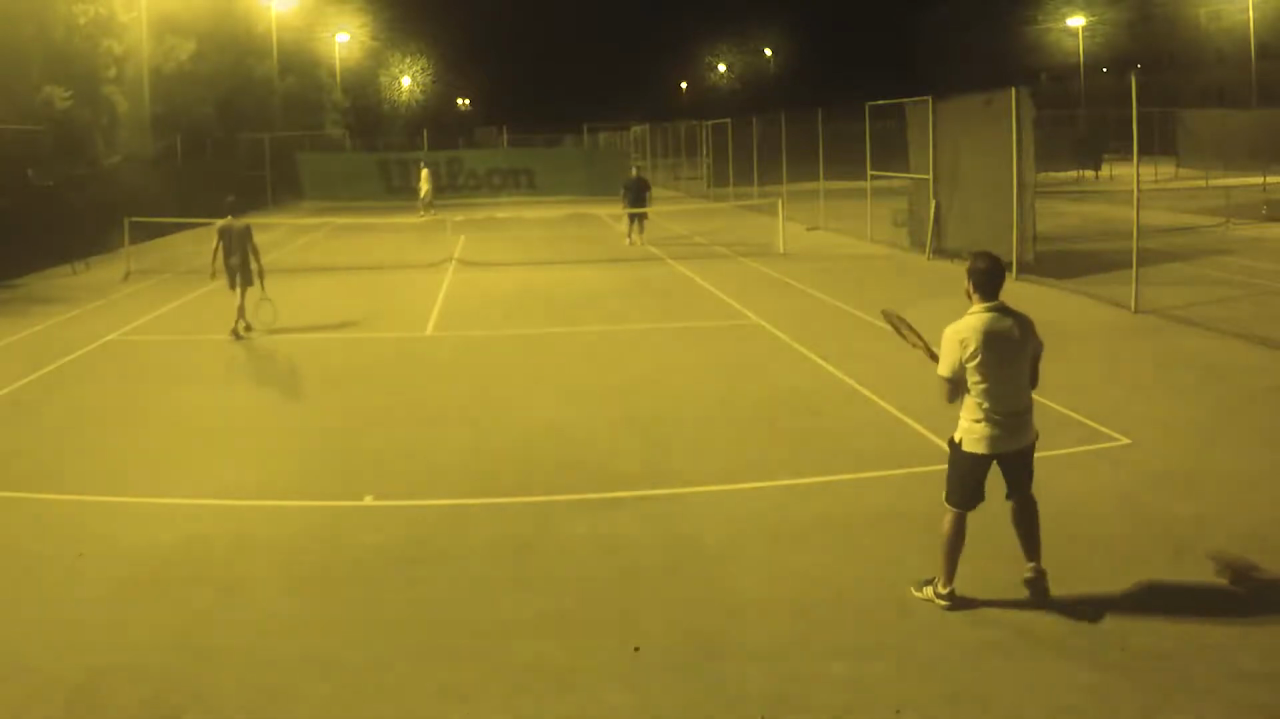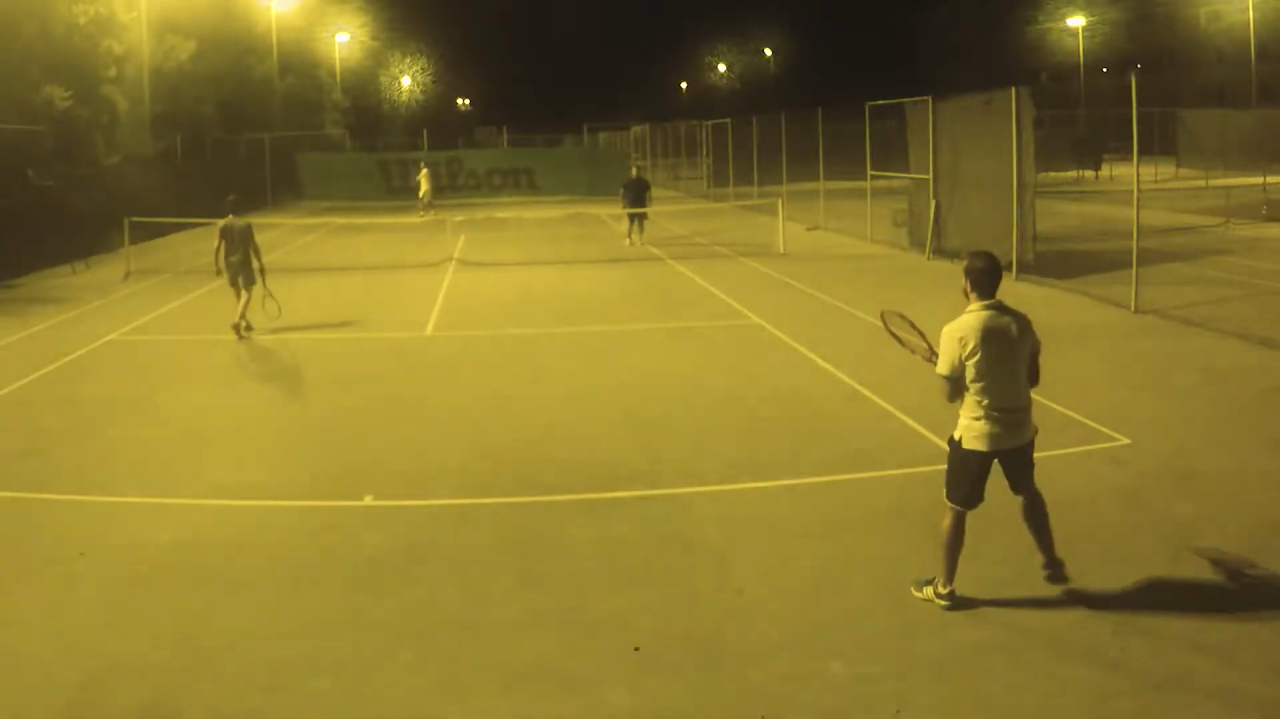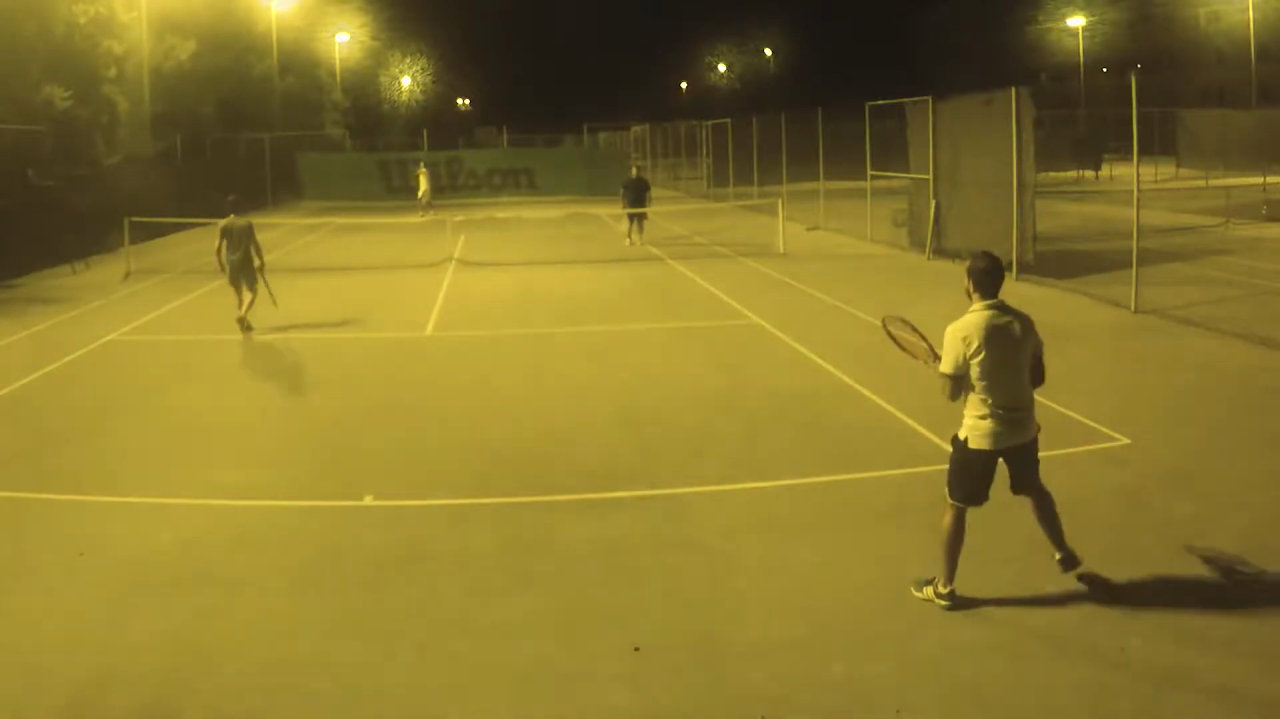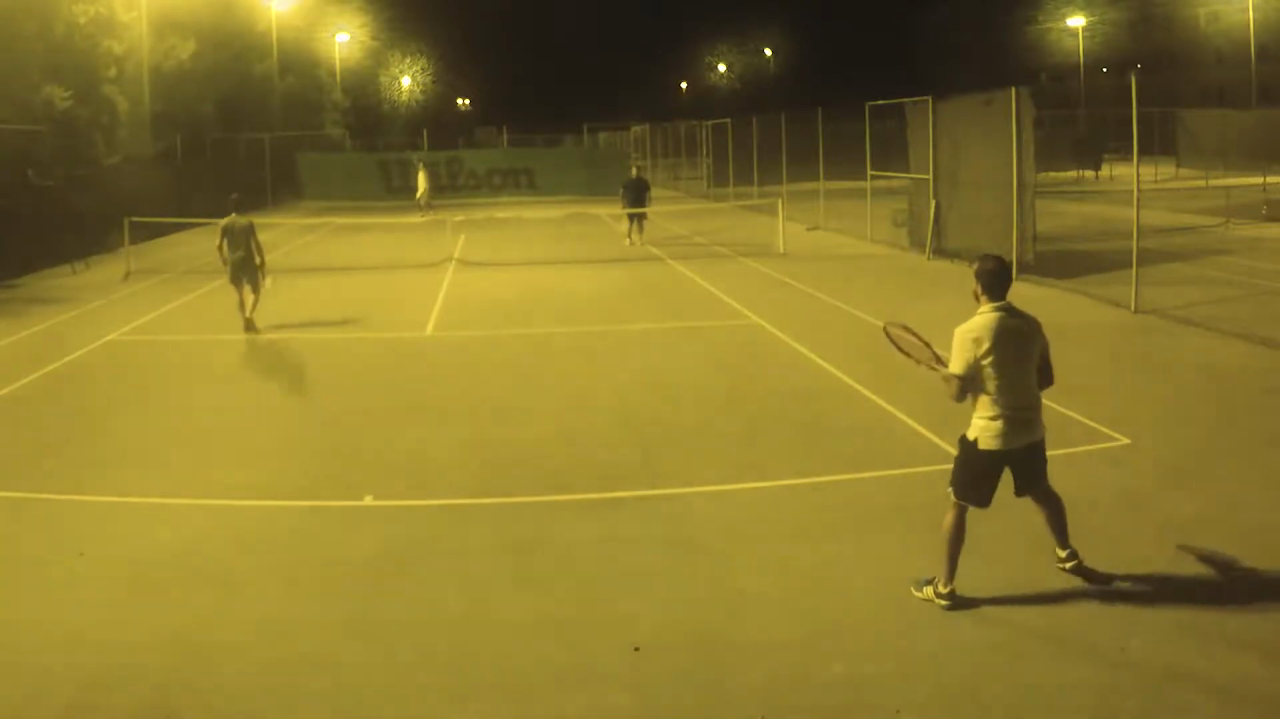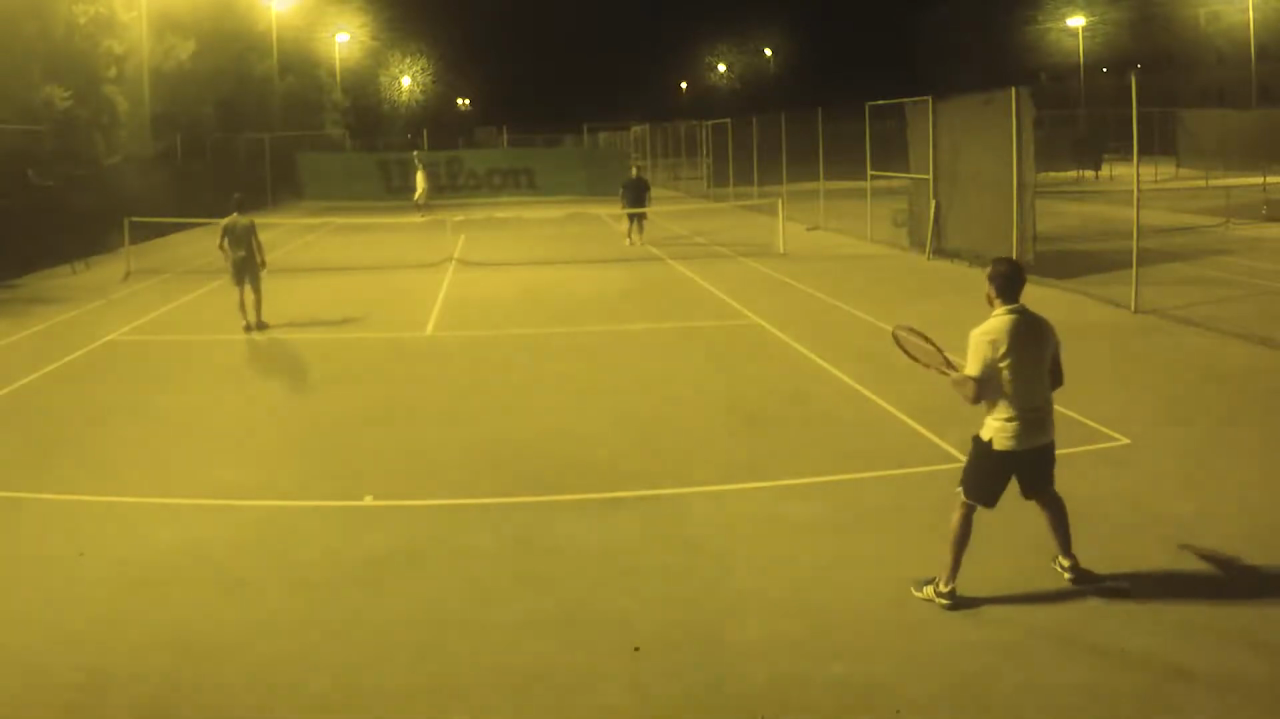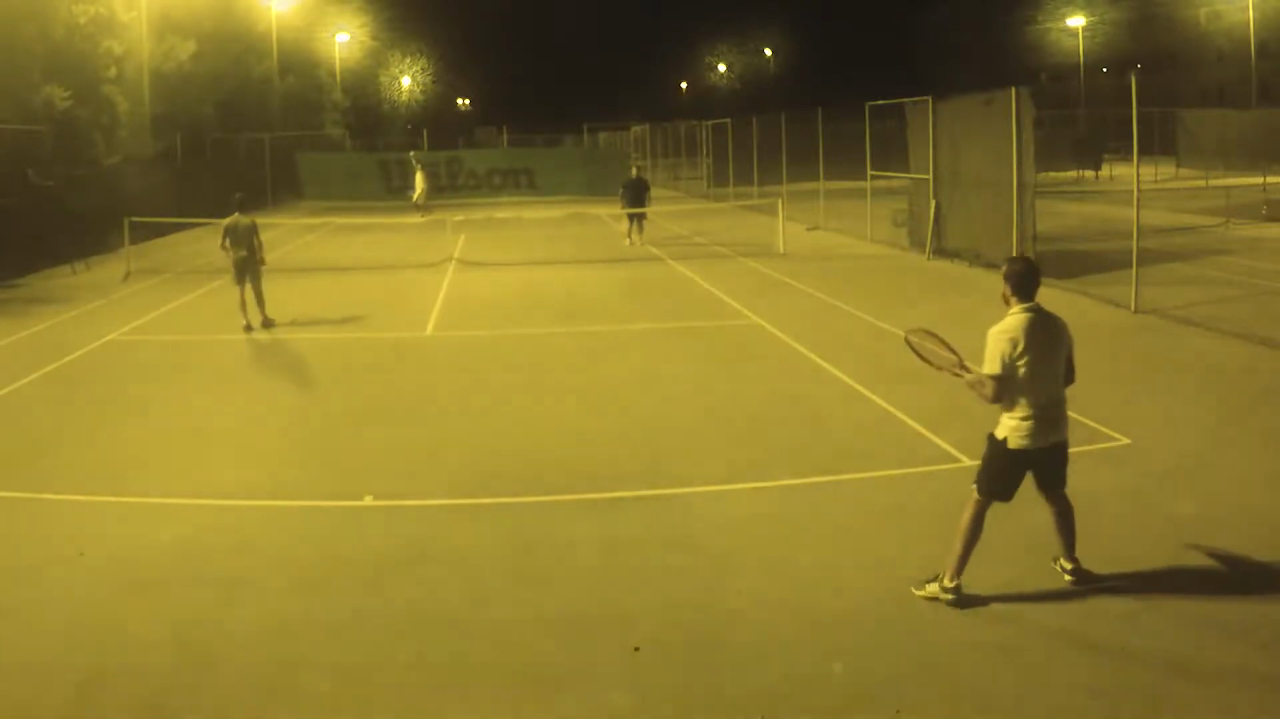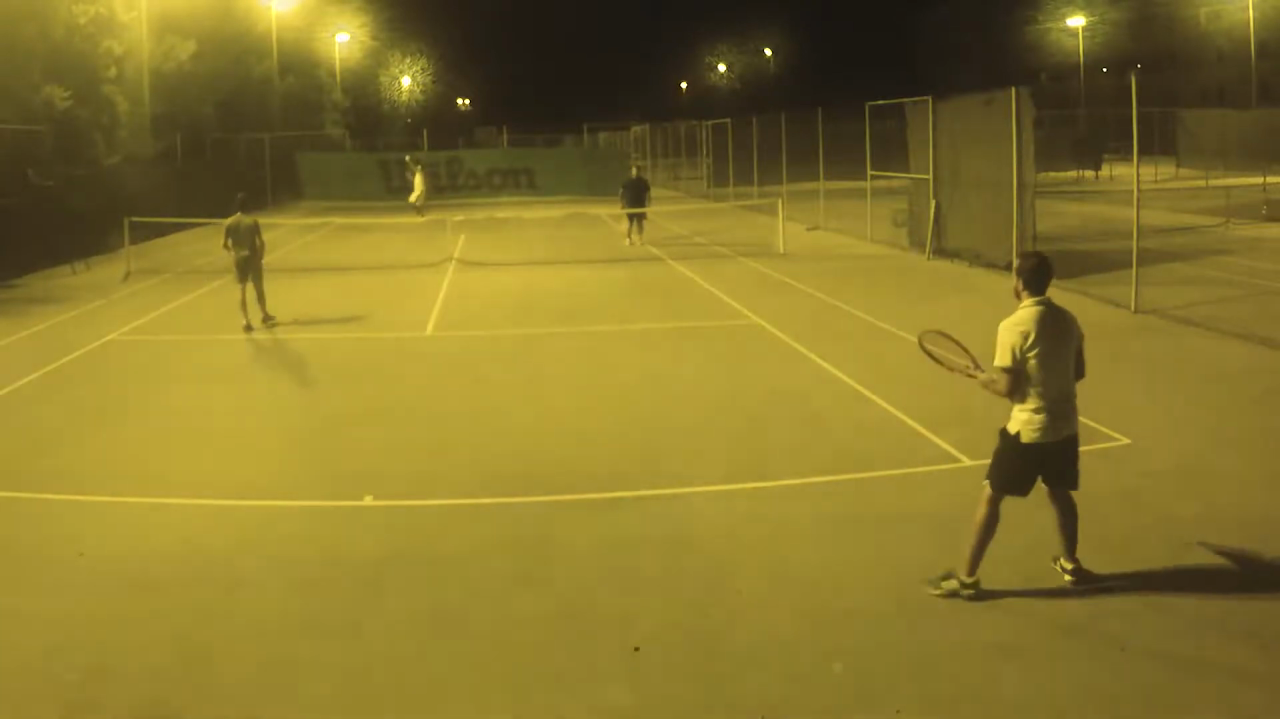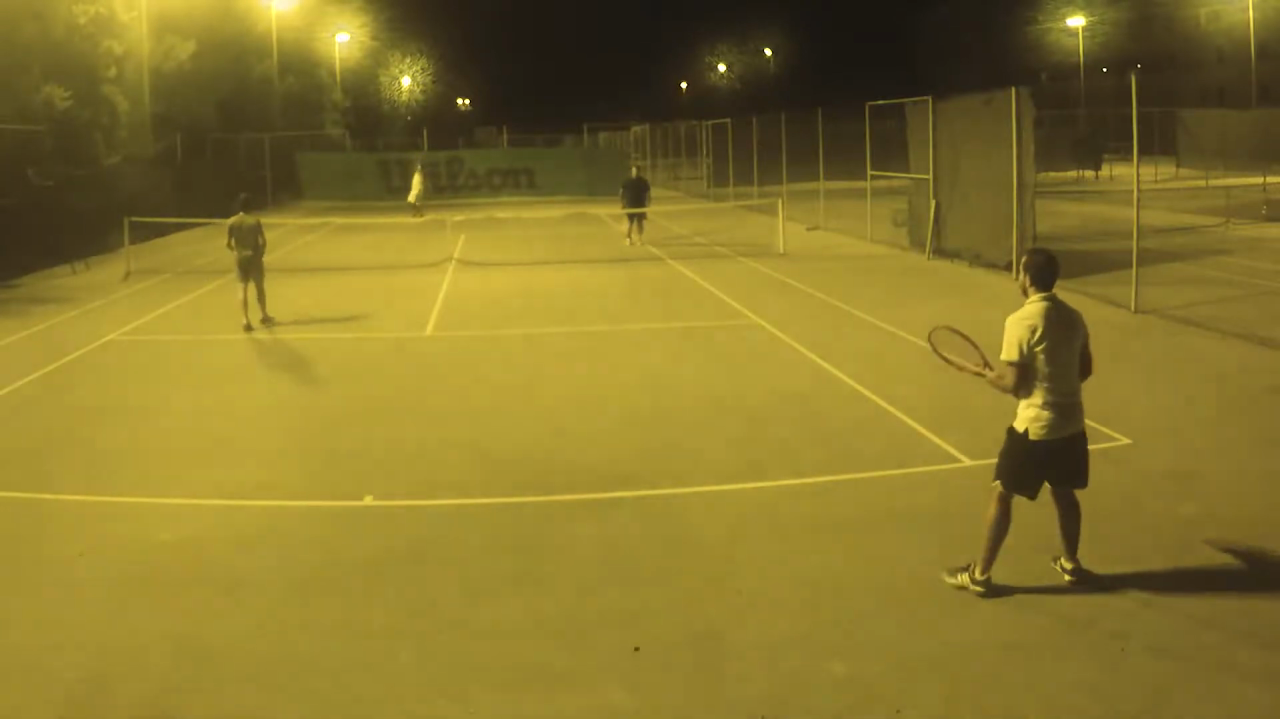
dt=0.1s
person 1, frame 1
left shoulder: (958, 333)
right shoulder: (1023, 325)
left elbow: (950, 396)
right elbow: (1031, 381)
left wrist: (955, 376)
left hip: (975, 438)
right hip: (1019, 433)
left knee: (956, 511)
right knee: (1023, 499)
left ankle: (944, 587)
right ankle: (1034, 570)
person 1, frame 2
left shoulder: (956, 332)
right shoulder: (1021, 323)
left elbow: (950, 394)
right elbow: (1032, 379)
left wrist: (945, 368)
left hip: (975, 435)
right hip: (1019, 429)
left knee: (956, 509)
right knee: (1028, 492)
left ankle: (945, 587)
right ankle: (1051, 563)
person 1, frame 3
left shoulder: (960, 331)
right shoulder: (1024, 323)
left elbow: (951, 393)
right elbow: (1038, 377)
left wrist: (945, 372)
left hip: (979, 434)
right hip: (1022, 429)
left knee: (956, 507)
right knee: (1035, 490)
left ankle: (944, 586)
right ankle: (1064, 555)
person 1, frame 4
left shoulder: (969, 333)
right shoulder: (1031, 325)
left elbow: (957, 394)
right elbow: (1046, 379)
left wrist: (947, 376)
left hip: (988, 435)
right hip: (1029, 430)
left knee: (958, 506)
right knee: (1041, 492)
left ankle: (944, 586)
right ankle: (1067, 554)
person 1, frame 5
left shoulder: (985, 335)
right shoulder: (1044, 327)
left elbow: (974, 396)
right elbow: (1056, 380)
left wrist: (958, 381)
left hip: (1002, 436)
right hip: (1040, 432)
left knee: (966, 505)
right knee: (1046, 496)
left ankle: (945, 585)
right ankle: (1069, 561)
person 1, frame 6
left shoulder: (1003, 333)
right shoulder: (1058, 325)
left elbow: (995, 395)
right elbow: (1068, 377)
left wrist: (973, 382)
left hip: (1018, 434)
right hip: (1055, 430)
left knee: (979, 502)
right knee: (1056, 495)
left ankle: (950, 581)
right ankle: (1071, 563)
person 1, frame 7
left shoulder: (1014, 326)
right shoulder: (1068, 320)
left elbow: (1007, 389)
right elbow: (1078, 372)
left wrist: (984, 380)
left hip: (1028, 429)
right hip: (1065, 425)
left knee: (991, 496)
right knee: (1061, 494)
left ankle: (967, 577)
right ankle: (1070, 563)
person 1, frame 8
left shoulder: (1021, 321)
right shoulder: (1073, 317)
left elbow: (1014, 385)
right elbow: (1085, 370)
left wrist: (991, 377)
left hip: (1035, 426)
right hip: (1071, 422)
left knee: (1002, 495)
right knee: (1065, 492)
left ankle: (980, 574)
right ankle: (1070, 563)
